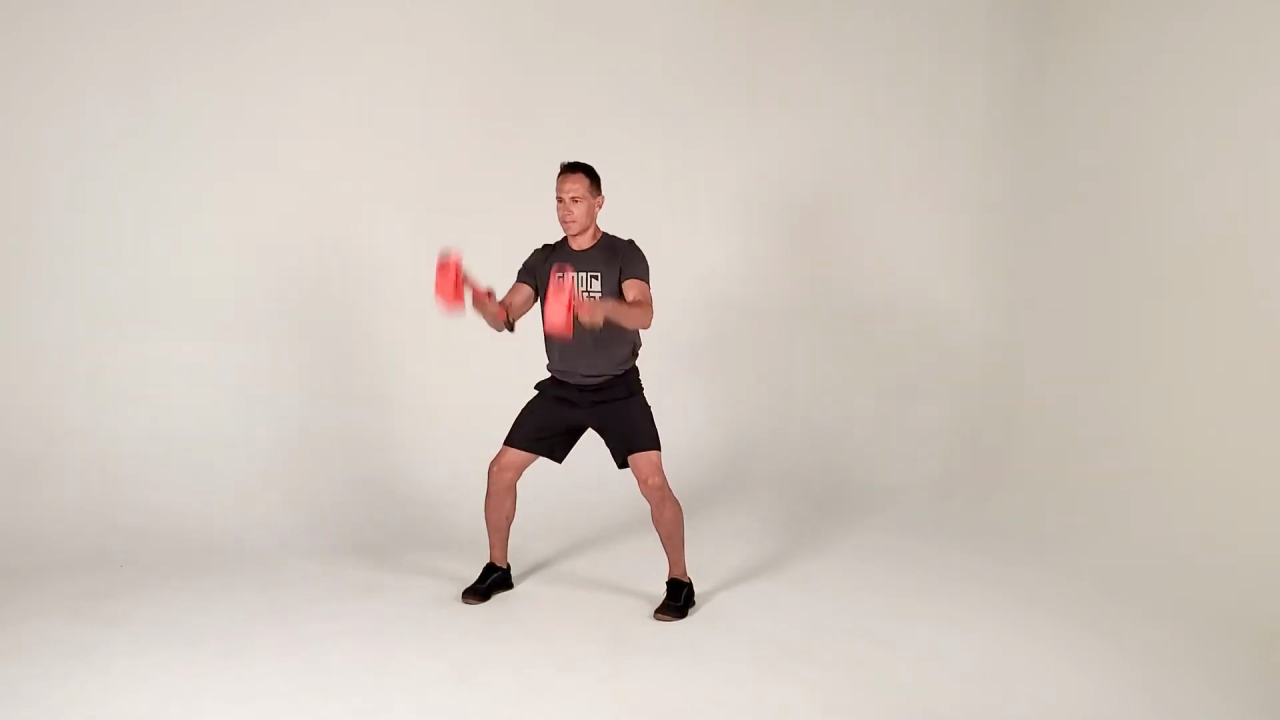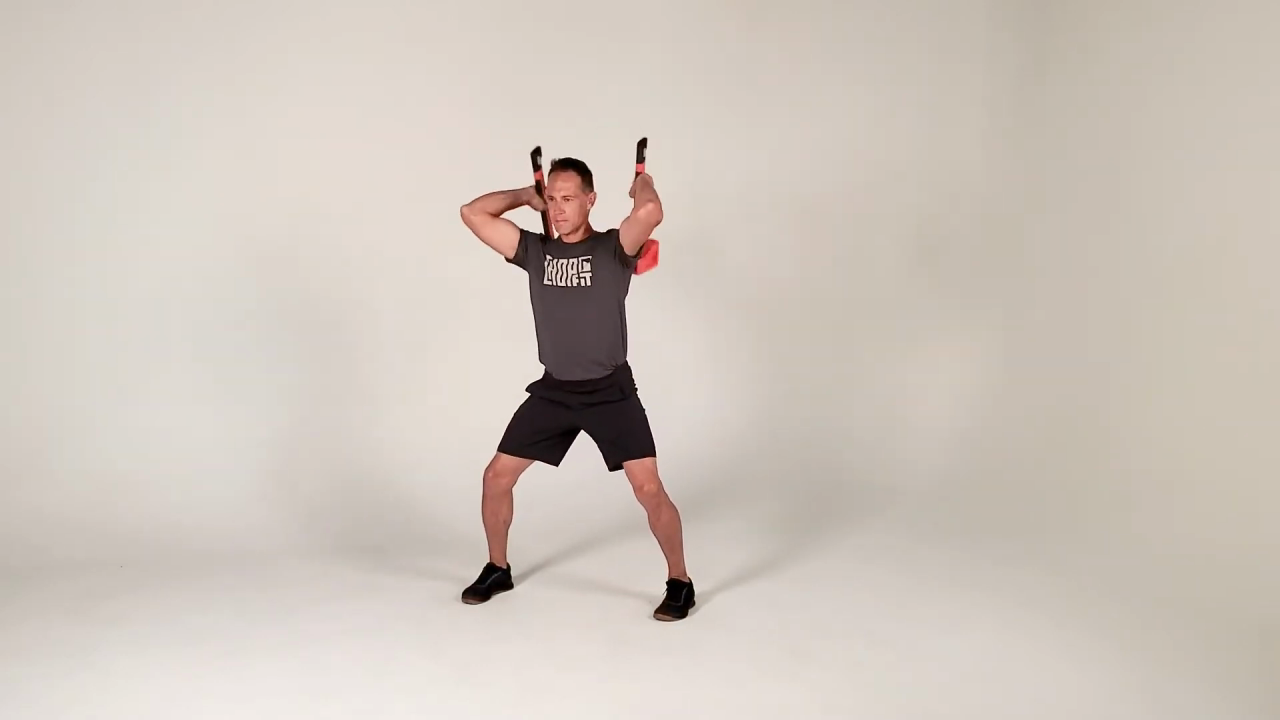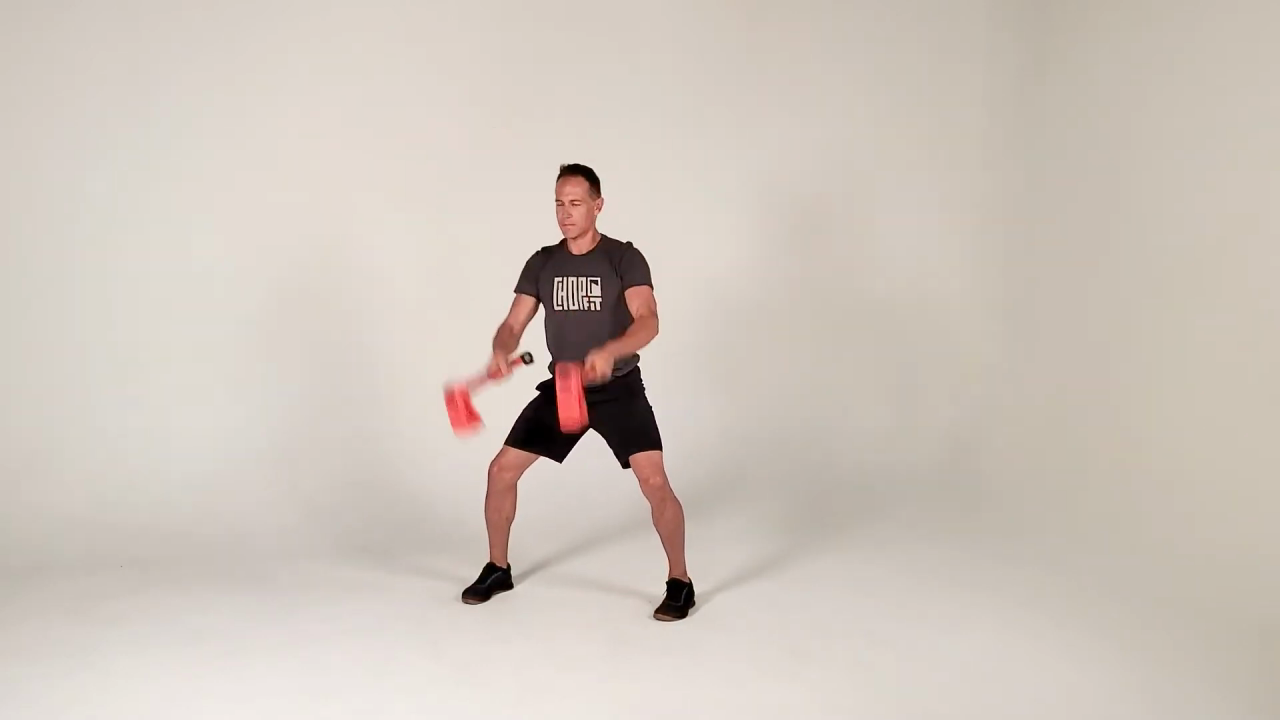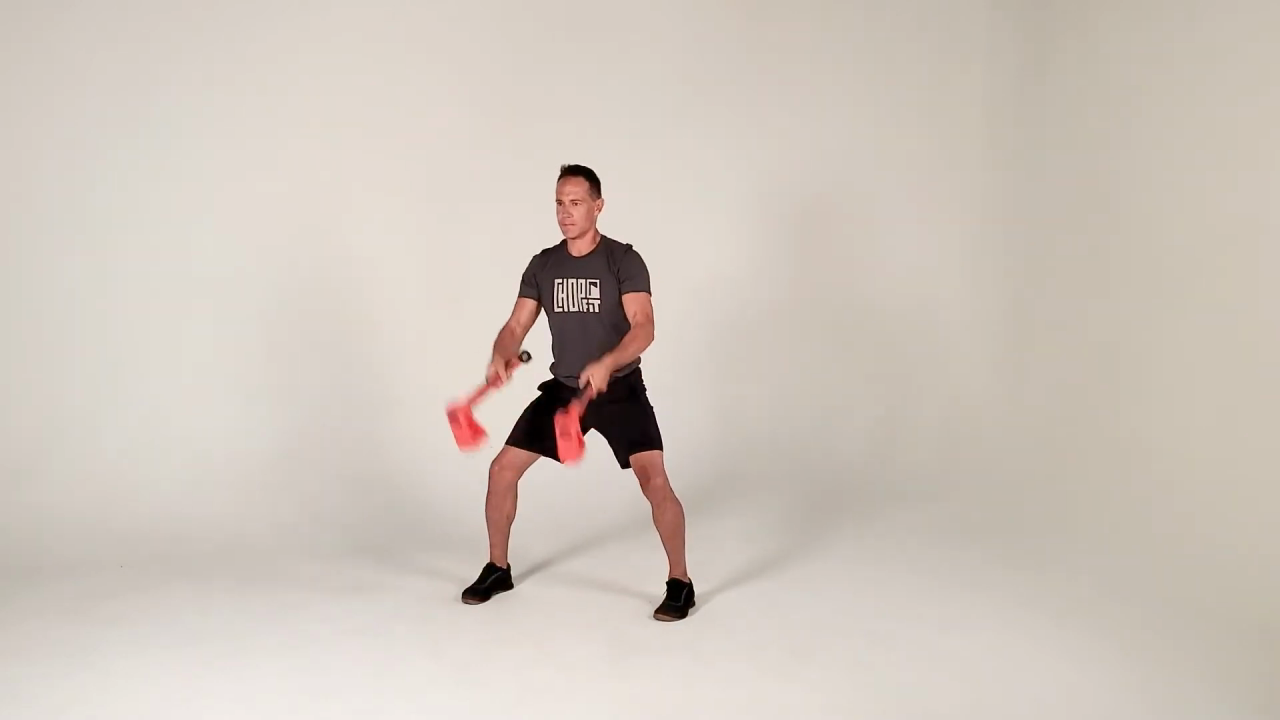
dt=0.5s
person 1, frame 1
left shoulder: (624, 253)
right shoulder: (542, 259)
left elbow: (643, 314)
right elbow: (505, 317)
left wrist: (605, 308)
right wrist: (487, 306)
left hip: (618, 389)
right hip: (560, 389)
left knee: (653, 482)
right knee: (501, 470)
left ankle: (679, 583)
right ankle: (497, 568)
person 1, frame 2
left shoulder: (614, 246)
right shoulder: (534, 249)
left elbow: (651, 213)
right elbow: (472, 214)
left wrist: (640, 183)
right wrist: (526, 197)
left hip: (610, 391)
right hip: (553, 391)
left knee: (648, 488)
right knee: (496, 476)
left ankle: (679, 582)
right ankle: (498, 568)
person 1, frame 3
left shoulder: (625, 259)
right shoulder: (541, 263)
left elbow: (647, 323)
right elbow: (515, 324)
left wrist: (611, 352)
right wrist: (500, 354)
left hip: (620, 388)
right hip: (560, 390)
left knee: (654, 483)
right knee: (500, 472)
left ankle: (680, 583)
right ankle: (497, 569)
person 1, frame 4
left shoulder: (624, 260)
right shoulder: (542, 265)
left elbow: (643, 329)
right elbow: (516, 327)
left wrist: (607, 364)
right wrist: (501, 359)
left hip: (619, 389)
right hip: (562, 388)
left knee: (654, 482)
right knee: (500, 471)
left ankle: (679, 583)
right ankle: (497, 569)
